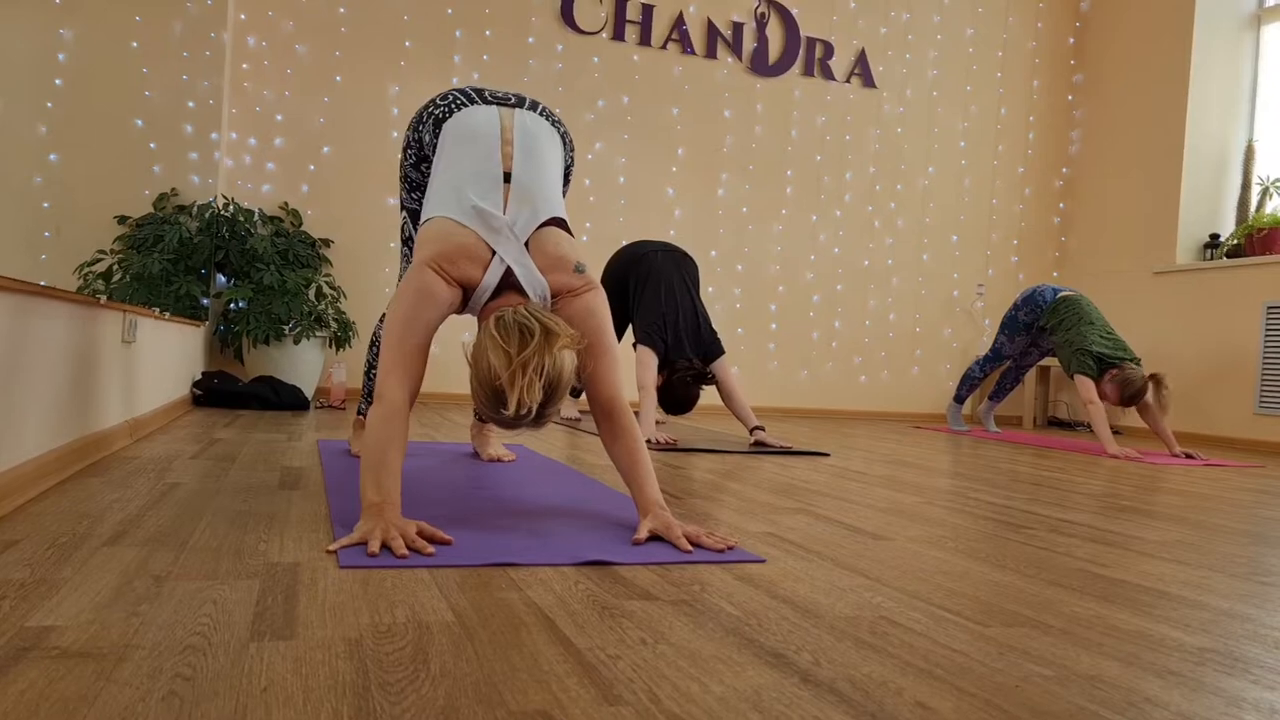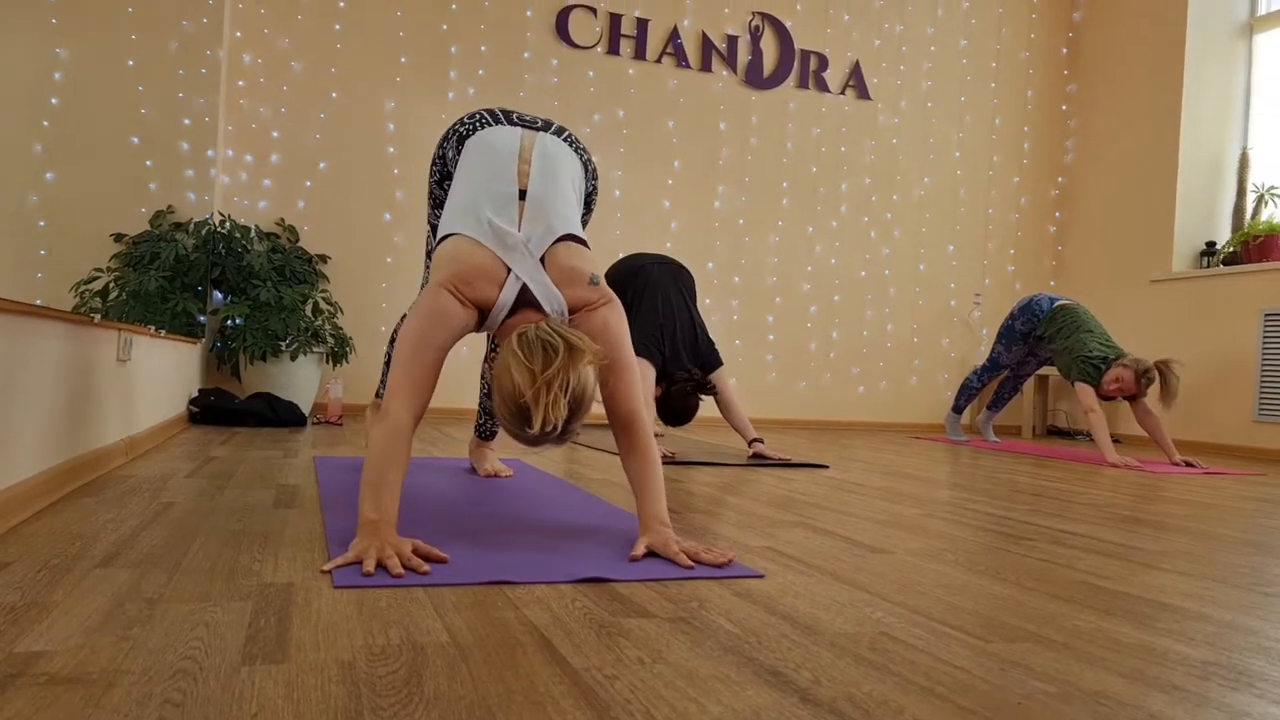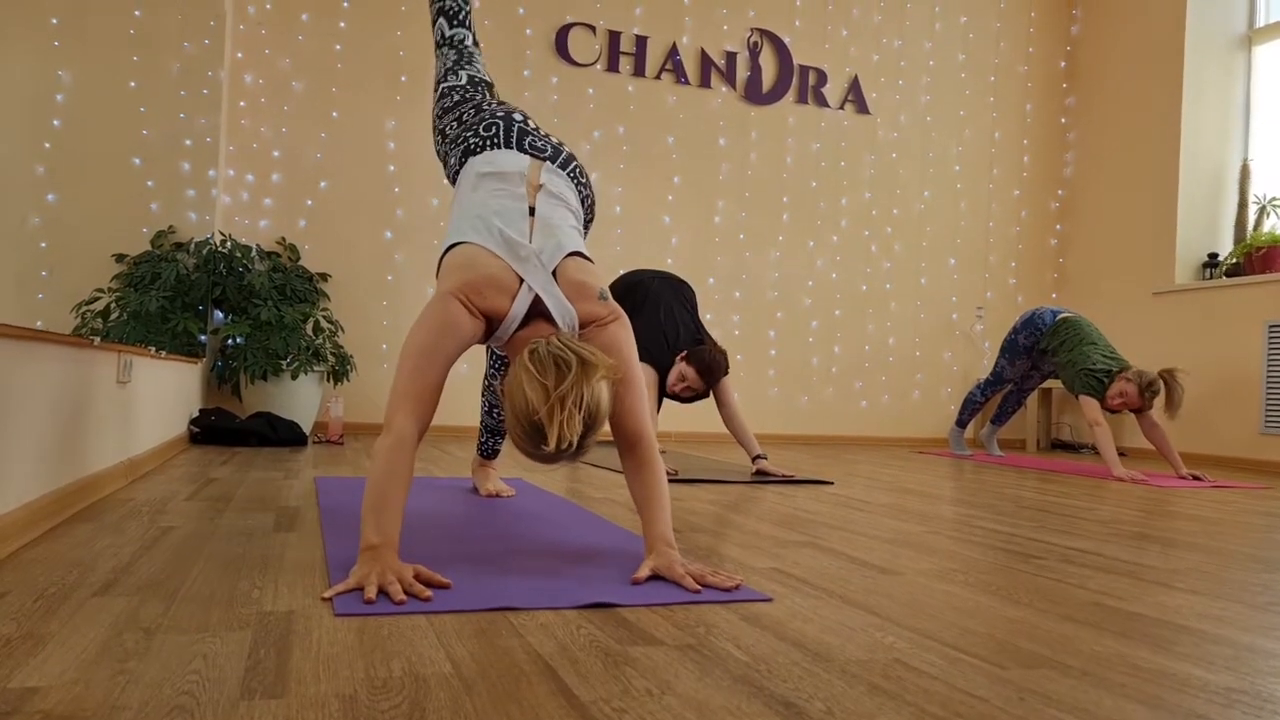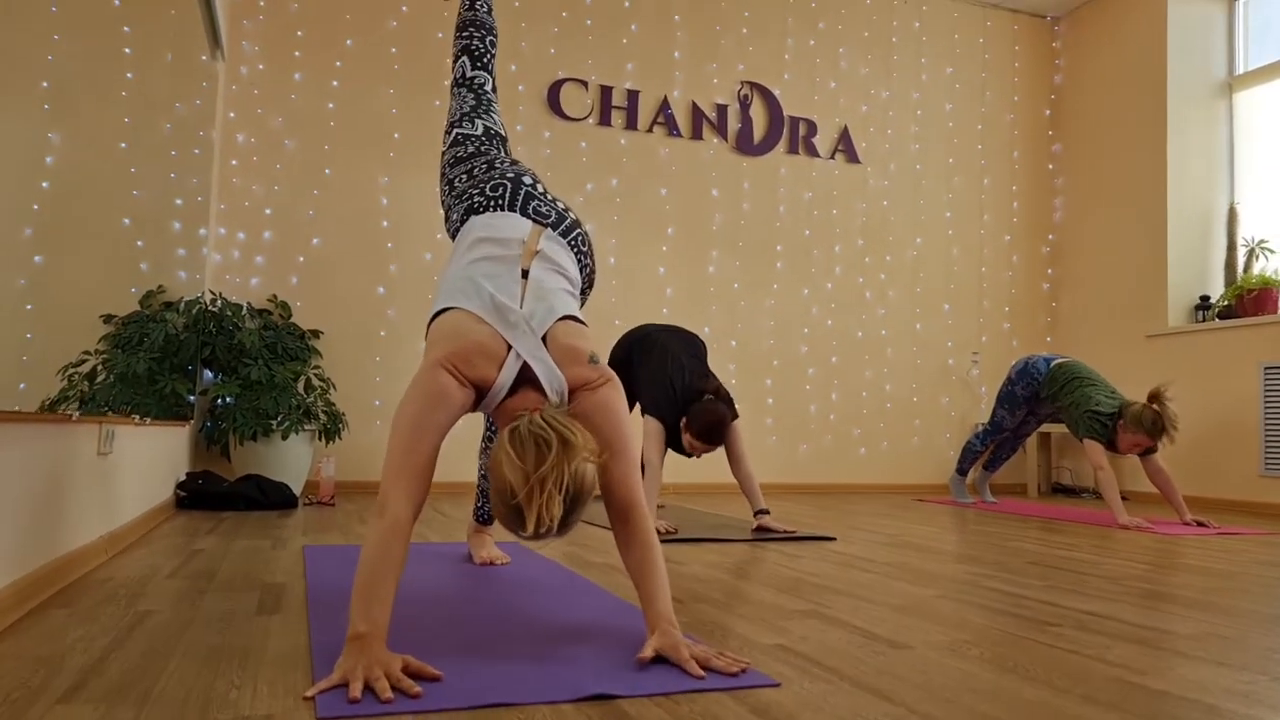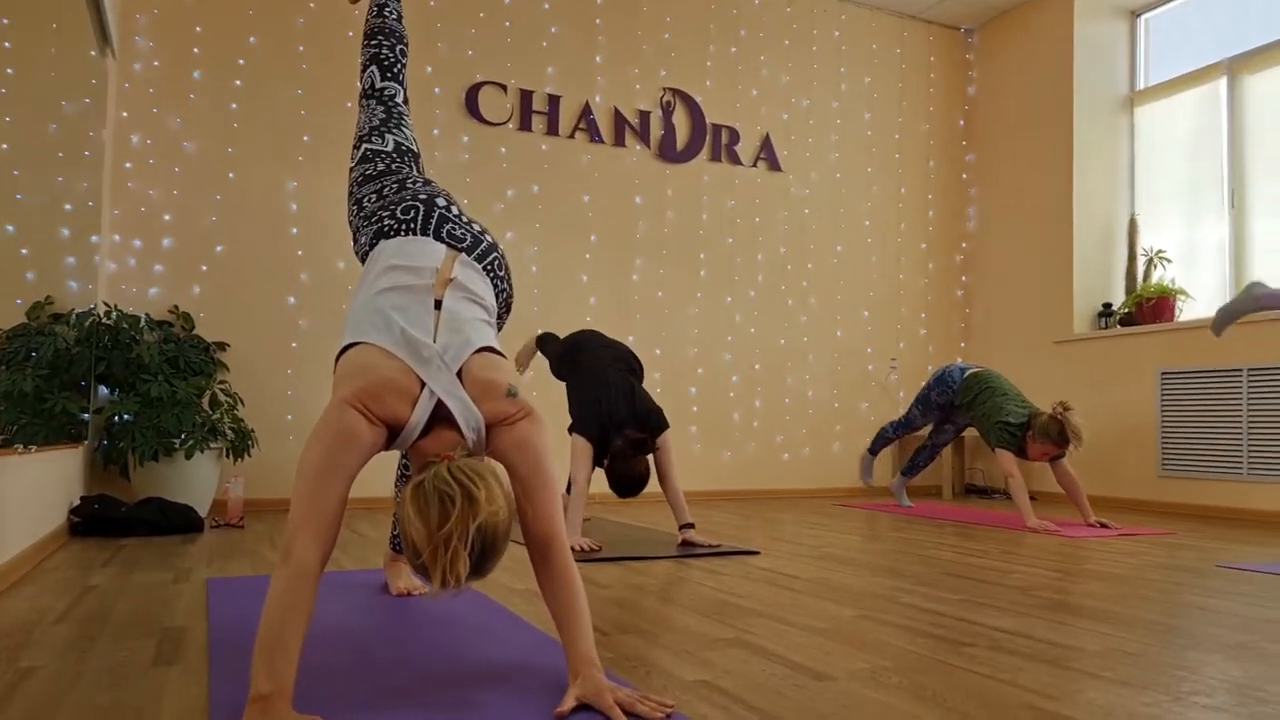
dt=0.7s
person 1, frame 1
left shoulder: (574, 289)
right shoulder: (440, 270)
left elbow: (613, 410)
right elbow: (392, 396)
left wrist: (654, 508)
right wrist: (379, 512)
left hip: (541, 129)
right hip: (451, 118)
right knee: (414, 272)
left ankle: (481, 428)
right ankle: (363, 424)
person 1, frame 2
left shoulder: (594, 303)
right shoulder: (457, 289)
left elbow: (632, 423)
right elbow: (397, 415)
left hip: (565, 156)
right hip: (476, 140)
person 1, frame 3
left shoulder: (603, 318)
right shoulder: (466, 300)
left elbow: (637, 441)
right elbow: (400, 429)
left wrist: (664, 546)
right wrist: (376, 551)
left hip: (563, 181)
right hip: (486, 151)
right knee: (460, 61)
person 1, frame 4
left shoulder: (591, 381)
right shoulder: (455, 367)
left elbow: (629, 511)
right elbow: (394, 509)
left wrist: (665, 628)
right wrist: (364, 641)
left hip: (561, 241)
right hip: (488, 210)
right knee: (474, 91)
person 1, frame 5
left shoulder: (508, 412)
right shoulder: (365, 403)
left elbow: (550, 545)
right elbow: (300, 556)
left hip: (474, 264)
right hip: (399, 227)
right knee: (385, 99)
person 2, frame 1
left shoulder: (1129, 367)
right shoulder: (1087, 358)
left elbow: (1146, 405)
right elbow: (1091, 402)
left wrist: (1173, 447)
right wrist: (1111, 447)
left hip: (1067, 306)
right hip: (1039, 305)
left knee: (1022, 365)
right knee: (997, 358)
left ankle: (987, 410)
right ankle: (955, 408)
person 2, frame 2
left shoulder: (1129, 372)
right shoulder: (1089, 363)
left elbow: (1144, 412)
right elbow: (1092, 410)
left wrist: (1173, 454)
right wrist: (1111, 456)
left hip: (1056, 323)
right hip: (1035, 314)
left knee: (1019, 374)
right knee: (995, 367)
left ankle: (986, 420)
right ankle: (953, 419)
person 2, frame 3
left shoulder: (1134, 386)
right shoulder: (1093, 376)
left elbow: (1151, 426)
right elbow: (1097, 423)
left wrist: (1180, 468)
right wrist: (1117, 469)
left hip: (1065, 330)
right hip: (1038, 328)
left knee: (1023, 388)
right knee: (998, 381)
left ankle: (989, 434)
right ankle: (957, 433)
person 2, frame 4
left shoulder: (1137, 423)
right shoulder: (1098, 418)
left elbow: (1156, 470)
right elbow: (1101, 468)
left wrist: (1184, 514)
right wrist: (1121, 517)
left hip: (1055, 384)
right hip: (1033, 376)
left knee: (1017, 435)
right knee: (996, 430)
left ankle: (982, 480)
right ankle: (958, 480)
person 2, frame 5
left shoulder: (1046, 431)
right shoulder: (1007, 427)
left elbow: (1065, 475)
right elbow: (1012, 475)
left wrist: (1089, 516)
right wrist: (1030, 519)
left hip: (973, 391)
right hip: (953, 384)
left knee: (937, 443)
right knee: (910, 424)
left ankle: (900, 484)
right ankle: (870, 455)
person 3, frame 1
left shoulder: (704, 342)
right shoulder: (655, 334)
left elbow: (729, 388)
right elbow: (646, 387)
left wrist: (756, 429)
right wrist: (647, 429)
right hip: (631, 263)
left ankle: (645, 411)
right ankle: (571, 398)
person 3, frame 2
left shoulder: (702, 356)
right shoulder: (652, 349)
left elbow: (727, 400)
right elbow: (643, 399)
left wrist: (754, 441)
right hip: (630, 275)
person 3, frame 3
left shoulder: (711, 361)
right shoulder: (658, 352)
left elbow: (730, 409)
right elbow: (647, 410)
left wrist: (759, 458)
right hip: (631, 291)
person 3, frame 4
left shoulder: (721, 408)
right shoulder: (664, 403)
left elbow: (740, 464)
right elbow: (653, 462)
left wrist: (762, 513)
right wrist: (650, 516)
right hip: (636, 346)
left knee: (659, 433)
person 3, frame 5
left shoulder: (652, 420)
right shoulder: (591, 424)
left elbow: (668, 480)
right elbow: (580, 482)
left wrist: (687, 528)
right wrist: (573, 535)
left hip: (622, 358)
right hip: (577, 352)
left knee: (585, 441)
right knee: (552, 347)
left ankle: (567, 502)
right ankle: (536, 341)
